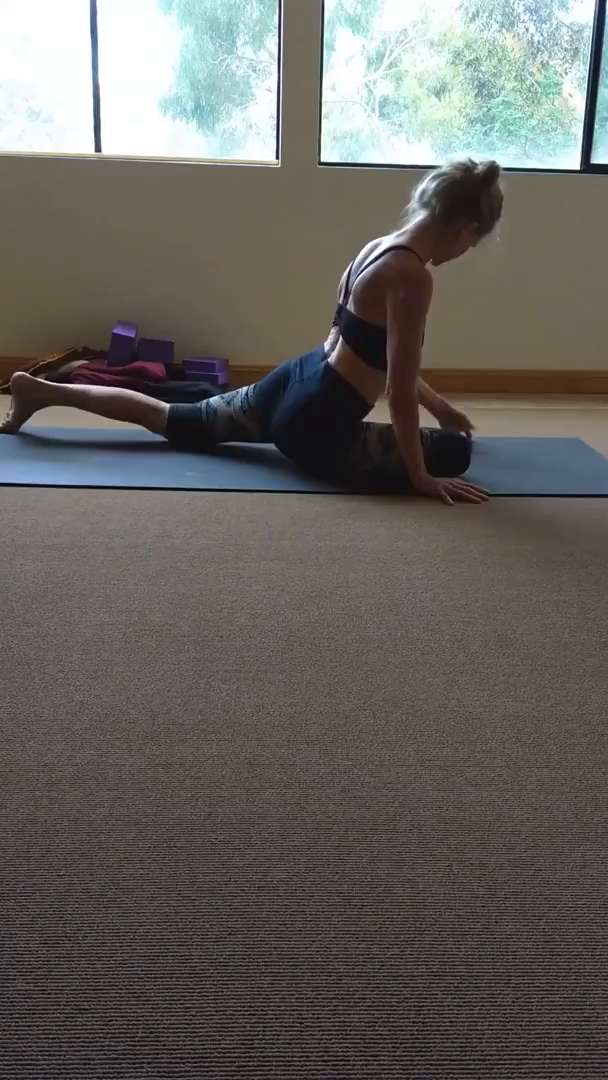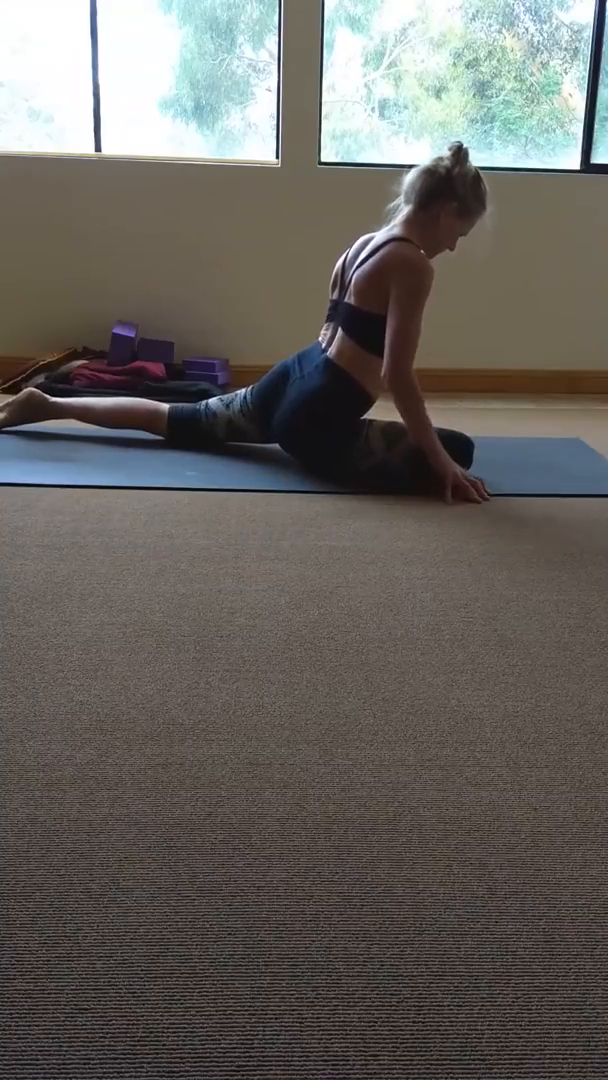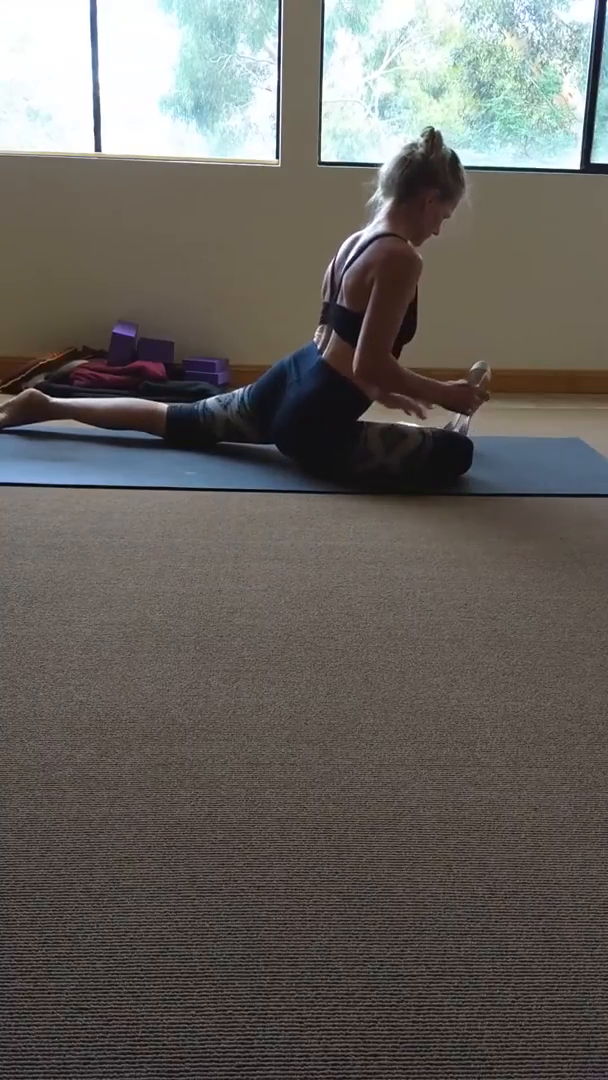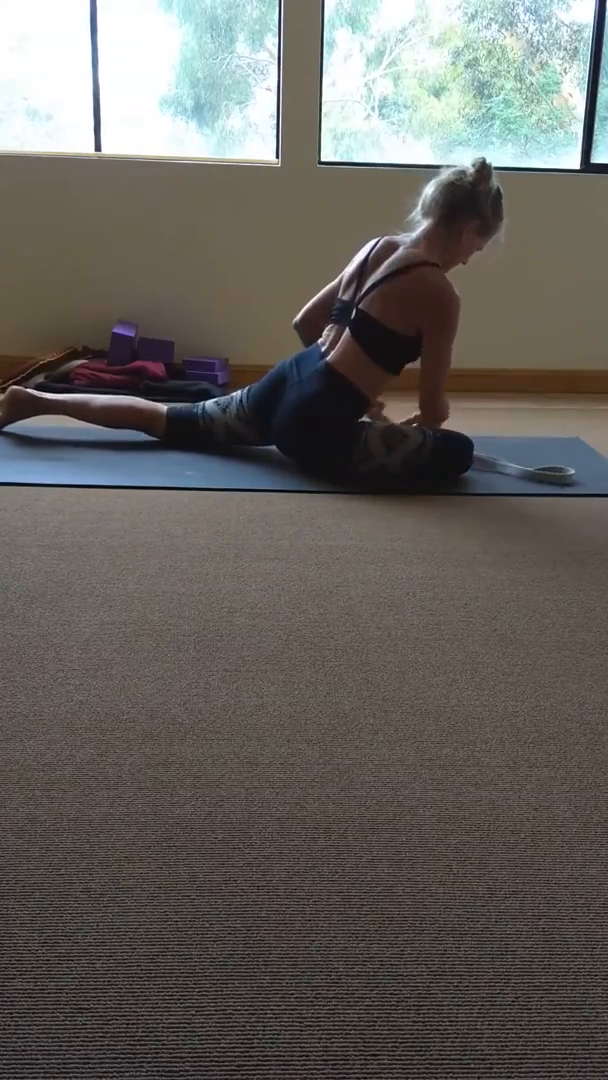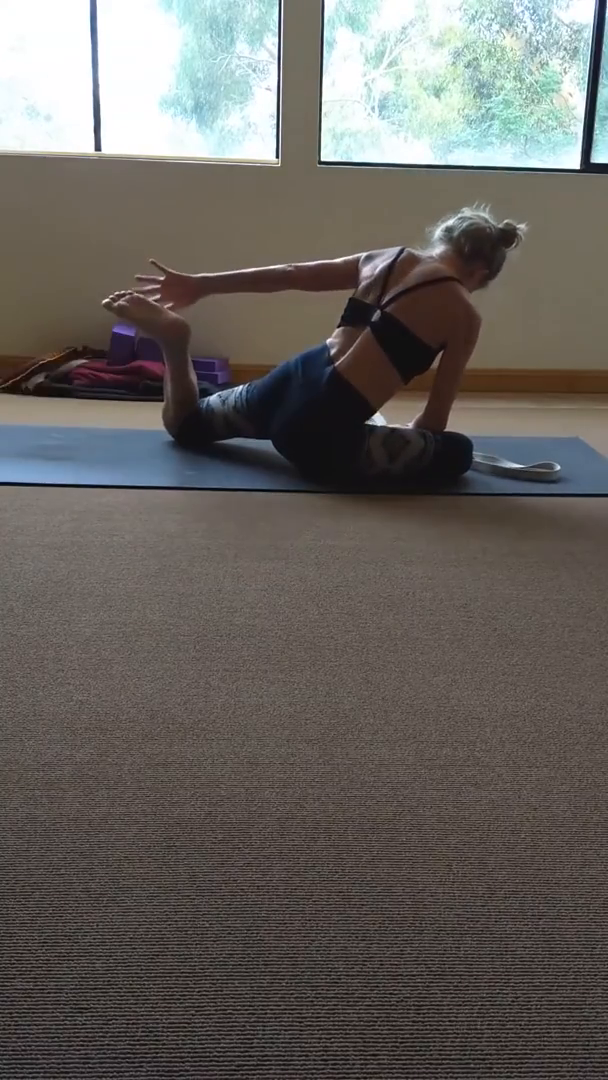
dt=1s
person 1, frame 1
left shoulder: (378, 247)
right shoulder: (412, 277)
right elbow: (398, 387)
left wrist: (435, 402)
right wrist: (419, 476)
left hip: (293, 382)
right hip: (315, 428)
left knee: (175, 419)
left ankle: (45, 390)
person 1, frame 2
left shoulder: (365, 244)
right shoulder: (412, 266)
right elbow: (397, 374)
right wrist: (441, 459)
left hip: (292, 381)
right hip: (318, 423)
left knee: (180, 420)
left ankle: (47, 403)
person 1, frame 3
left shoulder: (355, 242)
right shoulder: (401, 259)
right elbow: (370, 365)
left wrist: (388, 393)
right wrist: (444, 394)
left hip: (287, 384)
right hip: (314, 425)
left knee: (174, 420)
left ankle: (47, 405)
person 1, frame 4
left shoulder: (376, 248)
right shoulder: (438, 293)
right elbow: (432, 413)
right wrist: (421, 418)
left hip: (284, 385)
right hip: (315, 428)
left knee: (164, 418)
person 1, frame 5
left shoulder: (383, 259)
right shoulder: (464, 317)
left elbow: (291, 274)
right elbow: (435, 422)
left wrist: (200, 285)
right wrist: (406, 435)
left hip: (290, 383)
right hip: (321, 433)
left knee: (185, 424)
left ankle: (172, 339)
